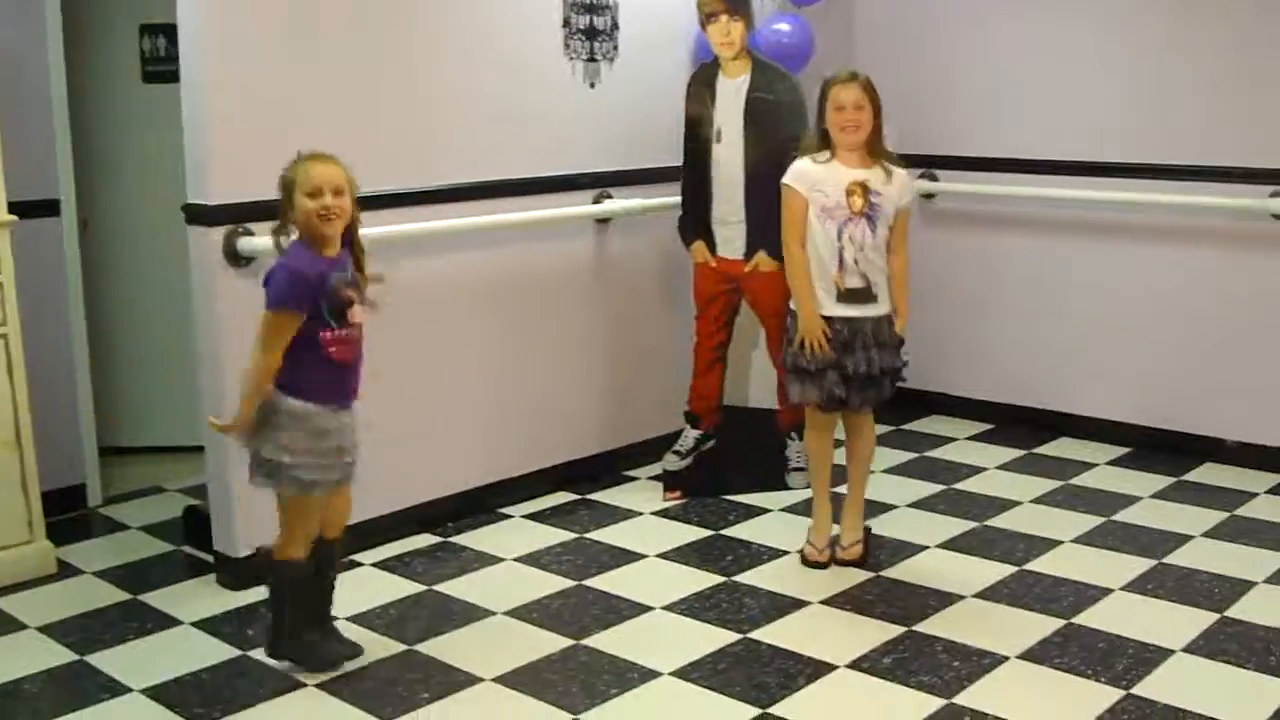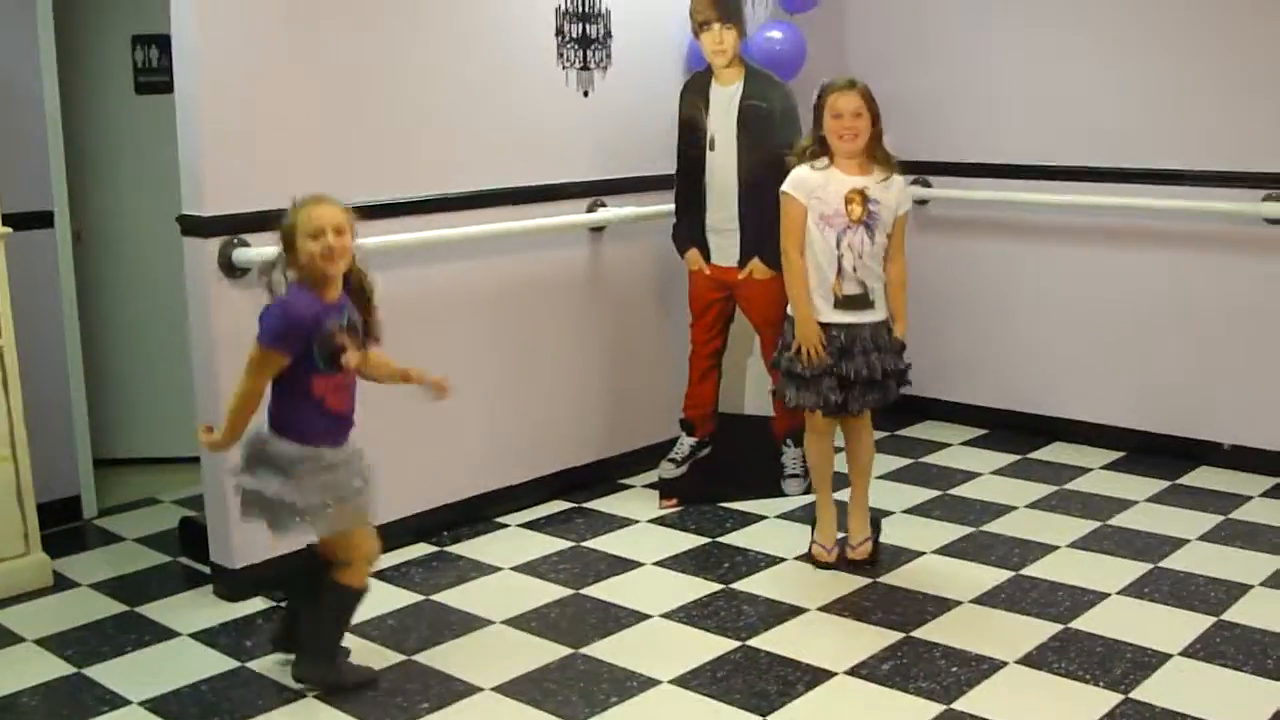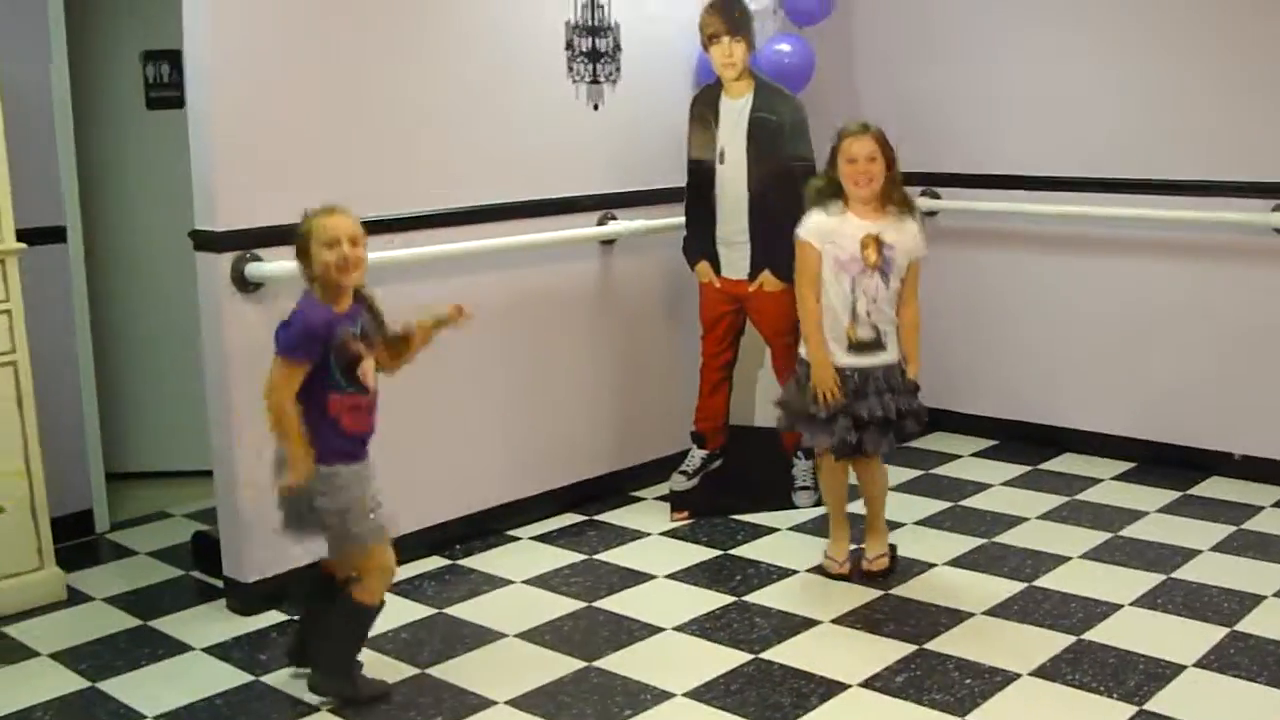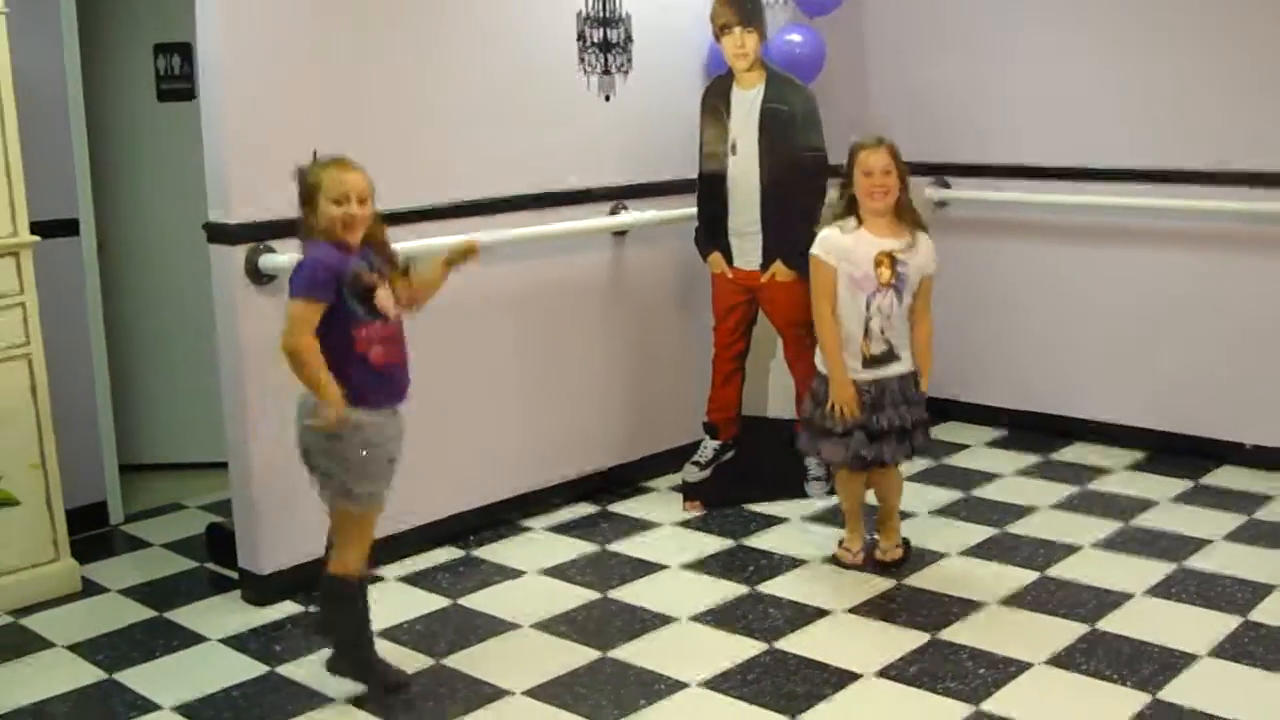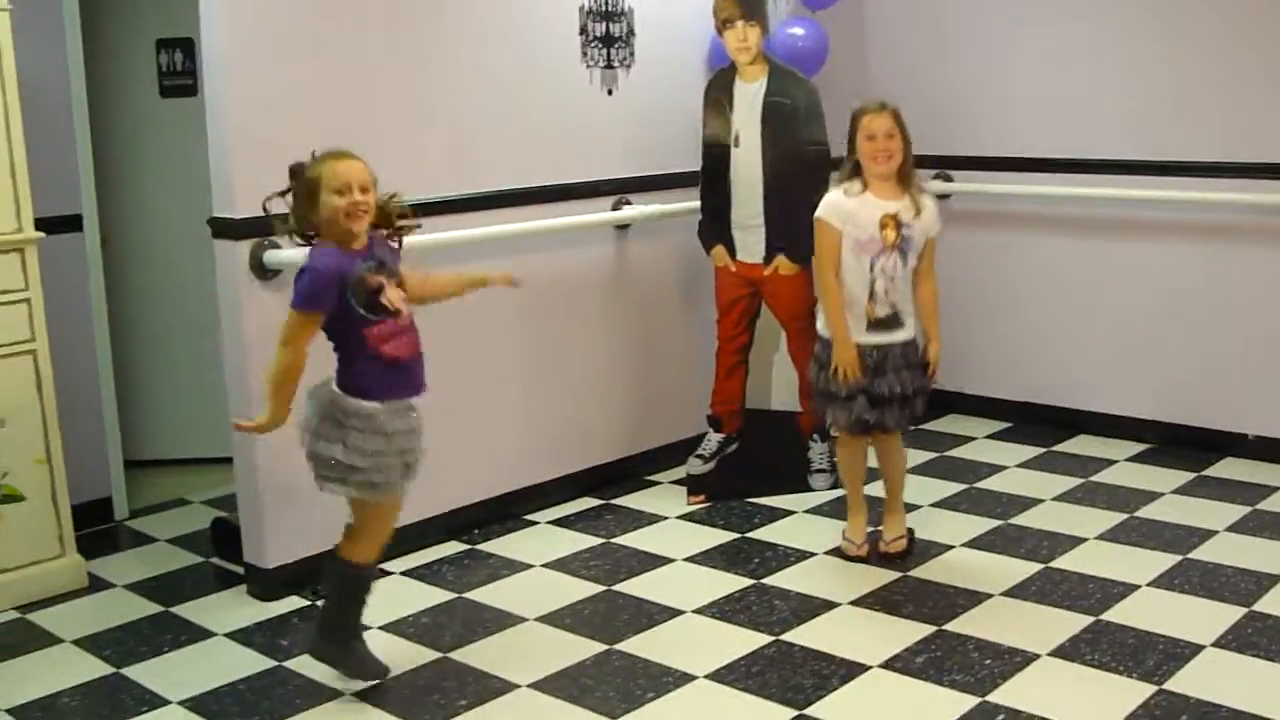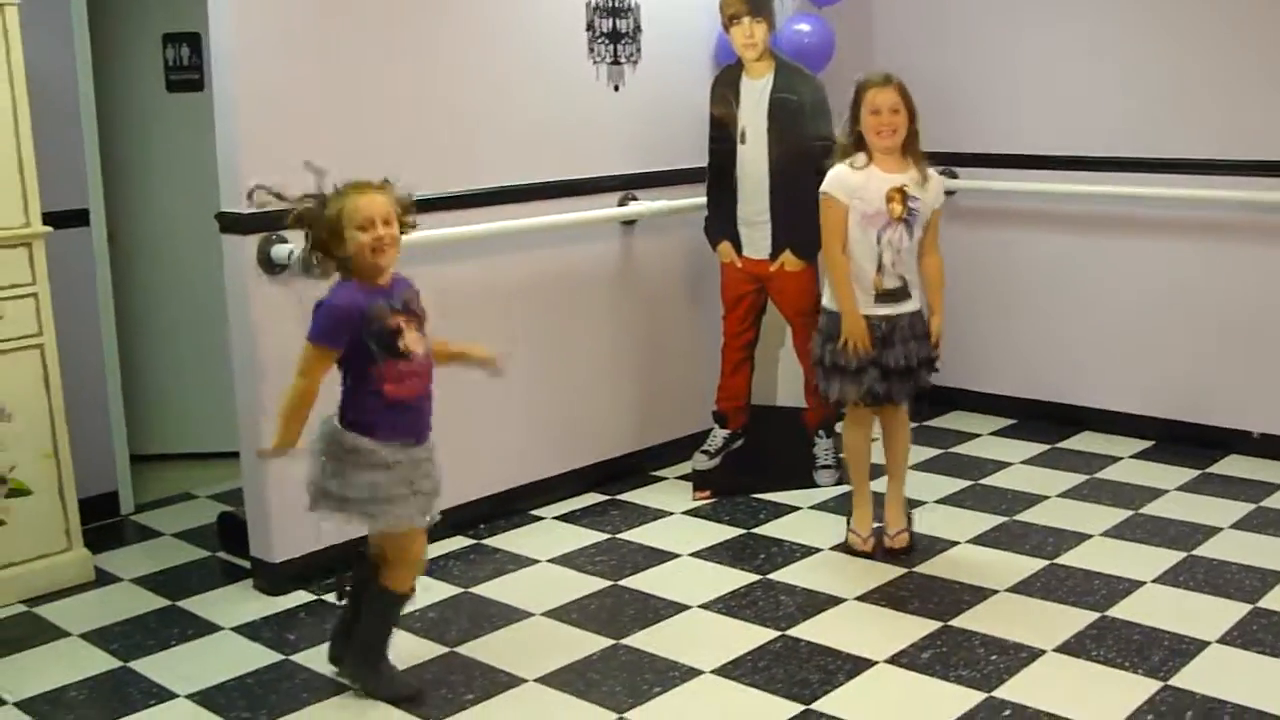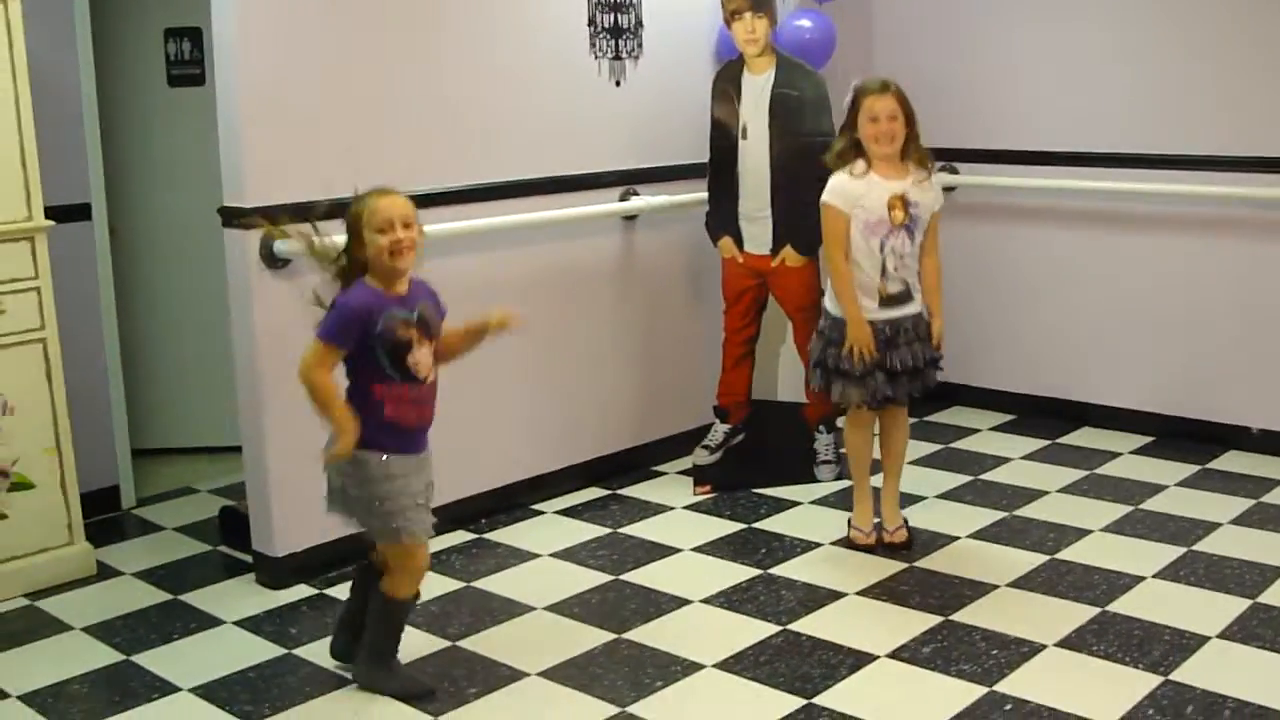
dt=0.1s
person 1, frame 1
left shoulder: (342, 259)
right shoulder: (296, 269)
right elbow: (270, 348)
left wrist: (353, 371)
right wrist: (246, 413)
left hip: (334, 411)
right hip: (299, 412)
left knee: (334, 520)
right knee: (300, 529)
left ankle: (311, 622)
right ankle: (287, 635)
person 1, frame 2
left shoulder: (344, 301)
right shoulder: (293, 311)
right elbow: (254, 380)
left wrist: (413, 376)
right wrist: (229, 435)
left hip: (331, 447)
right hip: (300, 451)
left knee: (335, 549)
right knee: (360, 553)
left ankle: (294, 632)
right ankle: (317, 658)
person 1, frame 3
left shoulder: (359, 309)
right shoulder: (308, 322)
left elbow: (390, 355)
right elbow: (279, 395)
left wrist: (433, 325)
right wrist: (298, 462)
left hip: (347, 463)
right hip: (326, 470)
left knee: (349, 562)
right knee: (378, 569)
left ankle: (310, 645)
right ankle: (334, 671)
person 1, frame 4
left shoulder: (368, 254)
right shoulder: (319, 264)
left elbow: (408, 293)
right elbow: (296, 339)
left wrist: (450, 260)
right wrist: (330, 399)
left hip: (377, 414)
right hip: (353, 419)
left knee: (354, 531)
right knee: (353, 538)
left ankle: (338, 622)
right ankle: (354, 652)
person 1, frame 5
left shoulder: (378, 249)
right shoulder: (325, 268)
left elbow: (413, 290)
right elbow: (292, 347)
left wrist: (477, 280)
right wrist: (276, 412)
left hip: (393, 407)
right hip: (365, 411)
left knee: (373, 521)
right knee: (375, 527)
left ankle: (338, 620)
right ankle: (337, 637)
person 1, frame 6
left shoulder: (402, 287)
right shoulder: (343, 303)
right elbow: (308, 376)
left wrist: (463, 354)
right wrist: (285, 437)
left hip: (409, 444)
right hip: (370, 448)
left knee: (387, 551)
right knee: (409, 556)
left ankle: (347, 644)
right ankle: (364, 662)
person 1, frame 7
left shoulder: (424, 294)
right shoulder: (357, 304)
left elbow: (440, 348)
right elbow: (313, 369)
left wrist: (484, 327)
right wrist: (345, 426)
left hip: (408, 451)
right hip: (375, 456)
left knee: (393, 552)
right knee: (411, 561)
left ankle: (351, 640)
right ankle: (376, 660)
person 2, frame 1
left shoulder: (779, 87)
right shoulder: (700, 85)
right elbow: (692, 165)
left wrist: (777, 246)
right wrist: (691, 233)
left hip: (763, 249)
right hip: (712, 247)
left knee: (785, 347)
right knee: (708, 342)
left ankle: (795, 436)
right ankle: (700, 427)
person 2, frame 2
left shoulder: (772, 94)
right shoulder: (694, 92)
left elbow: (791, 179)
right elbow: (686, 171)
left wrist: (772, 253)
right wrist: (686, 241)
left hip: (757, 257)
right hip: (706, 256)
left knee: (779, 353)
right knee: (704, 350)
left ankle: (791, 443)
right ankle: (695, 435)
person 2, frame 3
left shoulder: (782, 107)
right shoulder: (703, 104)
left elbow: (802, 190)
right elbow: (696, 185)
left wrist: (783, 264)
right wrist: (696, 253)
left hip: (769, 268)
right hip: (716, 268)
left knee: (789, 364)
right knee: (714, 361)
left ankle: (801, 453)
right ankle: (706, 446)
person 2, frame 4
left shoulder: (794, 97)
right shoulder: (715, 96)
left elbow: (814, 181)
right elbow: (707, 174)
left wrist: (794, 255)
right wrist: (708, 245)
left hip: (779, 258)
right hip: (728, 258)
left knee: (802, 356)
right knee: (727, 352)
right ankle: (719, 437)
person 2, frame 5
left shoulder: (797, 91)
right shoulder: (718, 89)
left elbow: (816, 175)
right elbow: (710, 168)
left wrist: (797, 248)
right wrist: (711, 238)
left hip: (782, 252)
right hip: (731, 251)
left knee: (805, 348)
right knee: (730, 345)
left ankle: (816, 438)
right ankle: (723, 429)
person 2, frame 6
left shoulder: (803, 87)
right shoulder: (724, 86)
left elbow: (821, 169)
right elbow: (717, 164)
left wrist: (804, 243)
right wrist: (718, 233)
left hip: (788, 248)
right hip: (738, 246)
left knee: (811, 344)
right knee: (736, 341)
left ankle: (822, 433)
right ankle: (729, 426)
person 2, frame 7
left shoulder: (804, 83)
right shoulder: (725, 82)
left elbow: (823, 166)
right elbow: (718, 160)
left wrist: (804, 239)
right wrist: (719, 228)
left hip: (790, 243)
right hip: (739, 242)
left knee: (811, 339)
right knee: (737, 336)
left ankle: (823, 428)
right ankle: (729, 420)
person 3, frame 1
left shoulder: (894, 181)
right shoulder: (805, 172)
left elbow: (897, 254)
right elbow: (793, 247)
left wrist: (901, 315)
right wrist: (807, 312)
left hip: (871, 319)
right hip: (820, 317)
left knee: (860, 414)
right knee: (819, 413)
left ankle: (853, 517)
right ankle: (821, 516)
person 3, frame 2
left shoulder: (890, 187)
right shoulder: (804, 180)
left elbow: (895, 261)
right elbow: (792, 254)
left wrist: (900, 321)
right wrist: (806, 318)
left hip: (869, 324)
right hip: (818, 324)
left knee: (858, 418)
right knee: (820, 417)
left ankle: (859, 520)
right ankle: (825, 519)
person 3, frame 3
left shoulder: (906, 229)
right shoulder: (819, 224)
left elbow: (907, 303)
right elbow: (807, 295)
left wrist: (912, 362)
right wrist: (819, 360)
left hip: (881, 364)
right hip: (831, 363)
left knee: (870, 456)
right knee: (833, 454)
left ankle: (876, 537)
right ankle: (839, 538)
person 3, frame 4
left shoulder: (919, 244)
right shoulder: (834, 240)
left elbow: (920, 315)
right elbow: (823, 312)
left wrist: (926, 371)
right wrist: (838, 376)
left hip: (894, 374)
right hip: (844, 375)
left knee: (884, 464)
right knee: (849, 462)
left ankle: (890, 533)
right ankle: (854, 533)
person 3, frame 5
left shoulder: (922, 209)
right shoulder: (838, 203)
left elbow: (924, 280)
right elbow: (827, 277)
left wrist: (932, 338)
right wrist: (842, 341)
left hip: (898, 343)
right hip: (847, 341)
left knee: (889, 433)
right knee: (851, 432)
left ankle: (895, 517)
right ankle: (856, 518)
person 3, frame 6
left shoulder: (927, 181)
right shoulder: (843, 177)
left elbow: (930, 254)
right elbow: (834, 252)
left wrist: (937, 312)
right wrist: (851, 314)
left hip: (904, 315)
right hip: (853, 315)
left knee: (896, 407)
right knee: (859, 408)
left ankle: (896, 505)
right ankle: (862, 508)
person 3, frame 7
left shoulder: (925, 184)
right shoulder: (844, 185)
left elbow: (928, 256)
right elbow: (836, 258)
left wrist: (936, 313)
right wrist: (855, 320)
left hip: (905, 317)
right hip: (854, 319)
left knee: (896, 407)
right knee: (861, 409)
left ankle: (891, 503)
right ankle: (862, 505)
